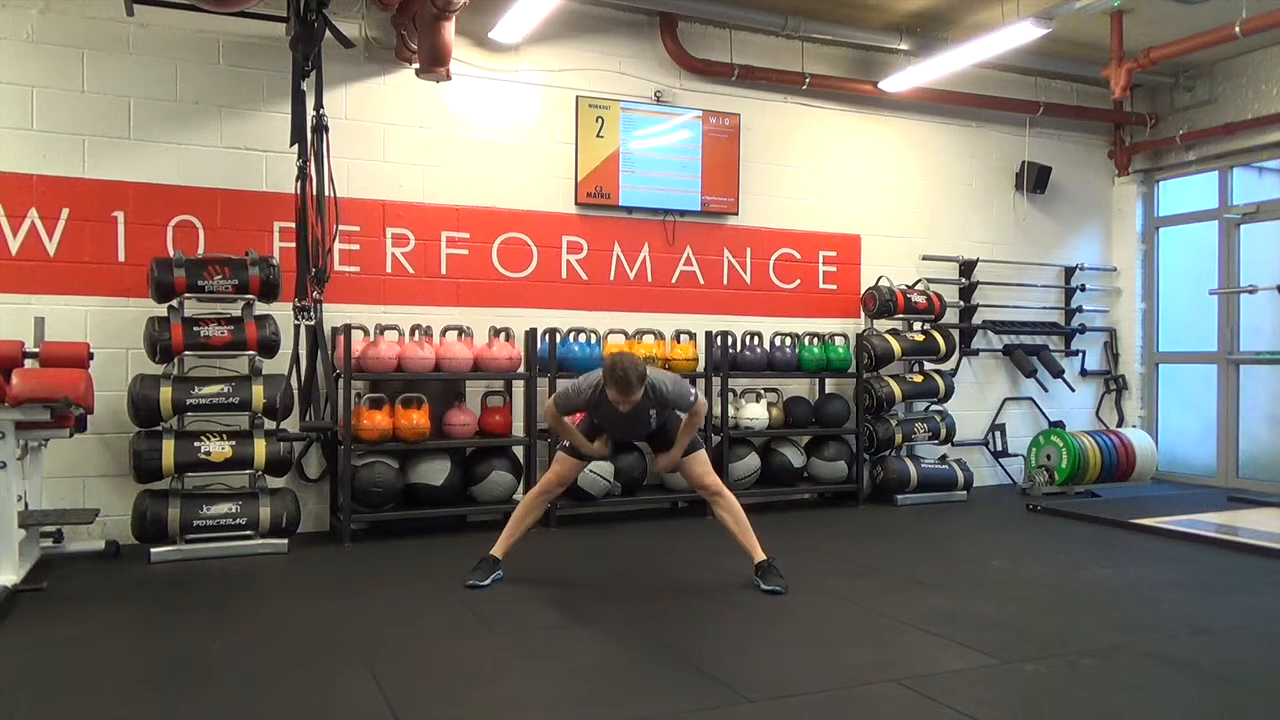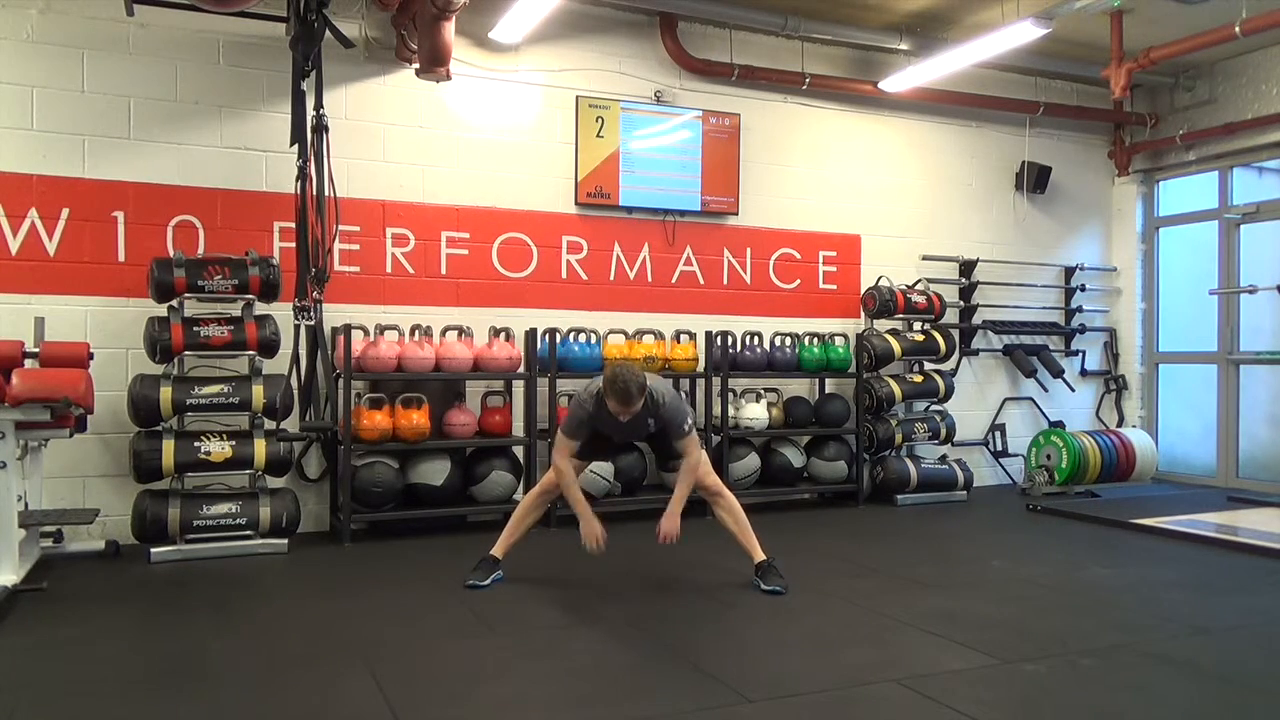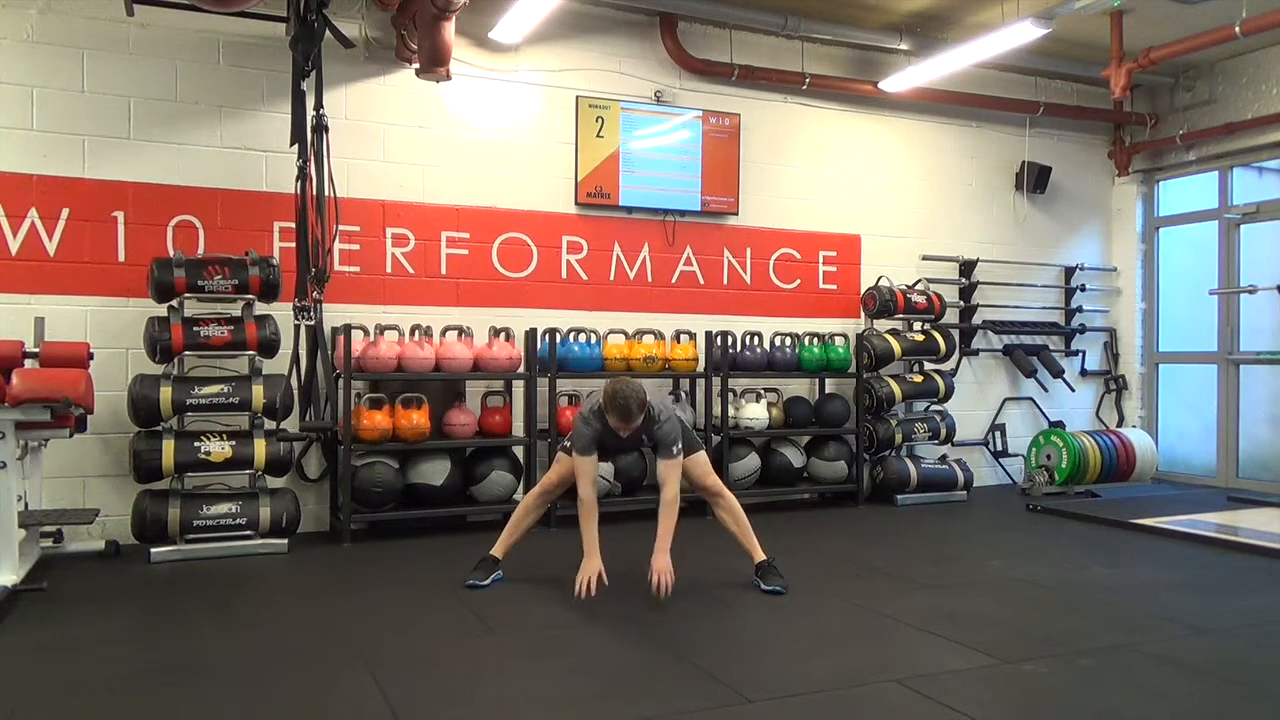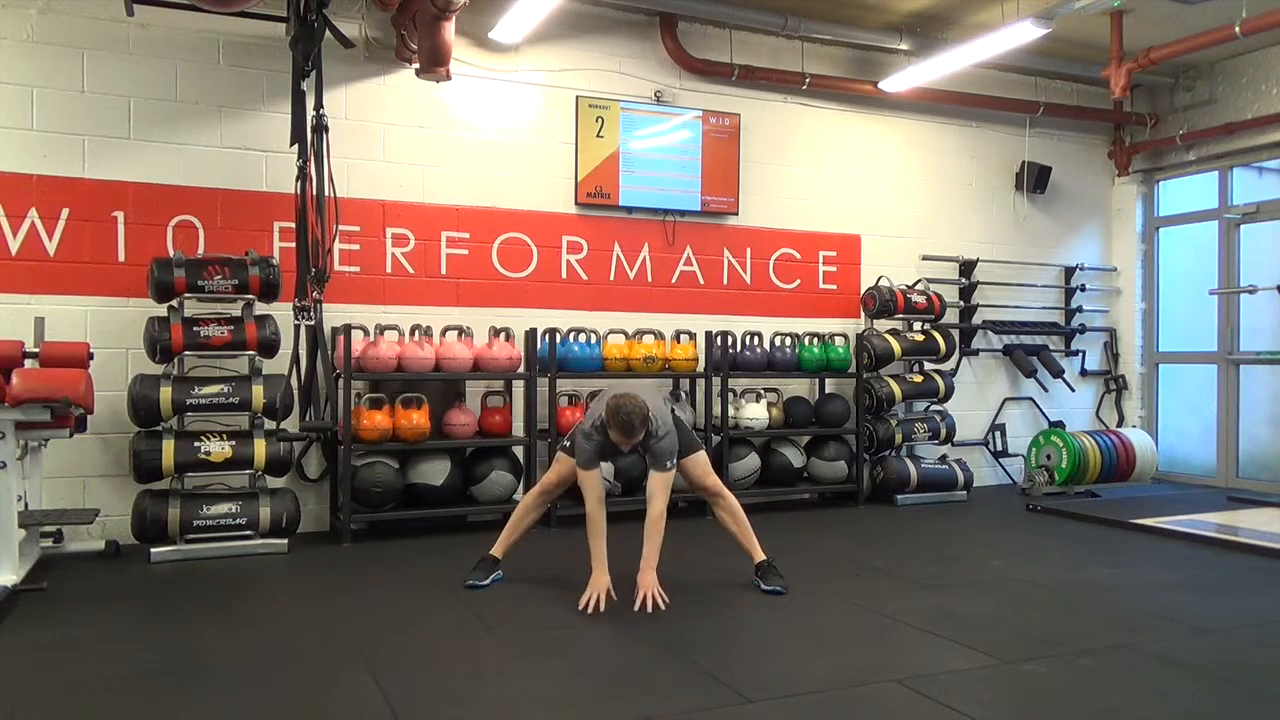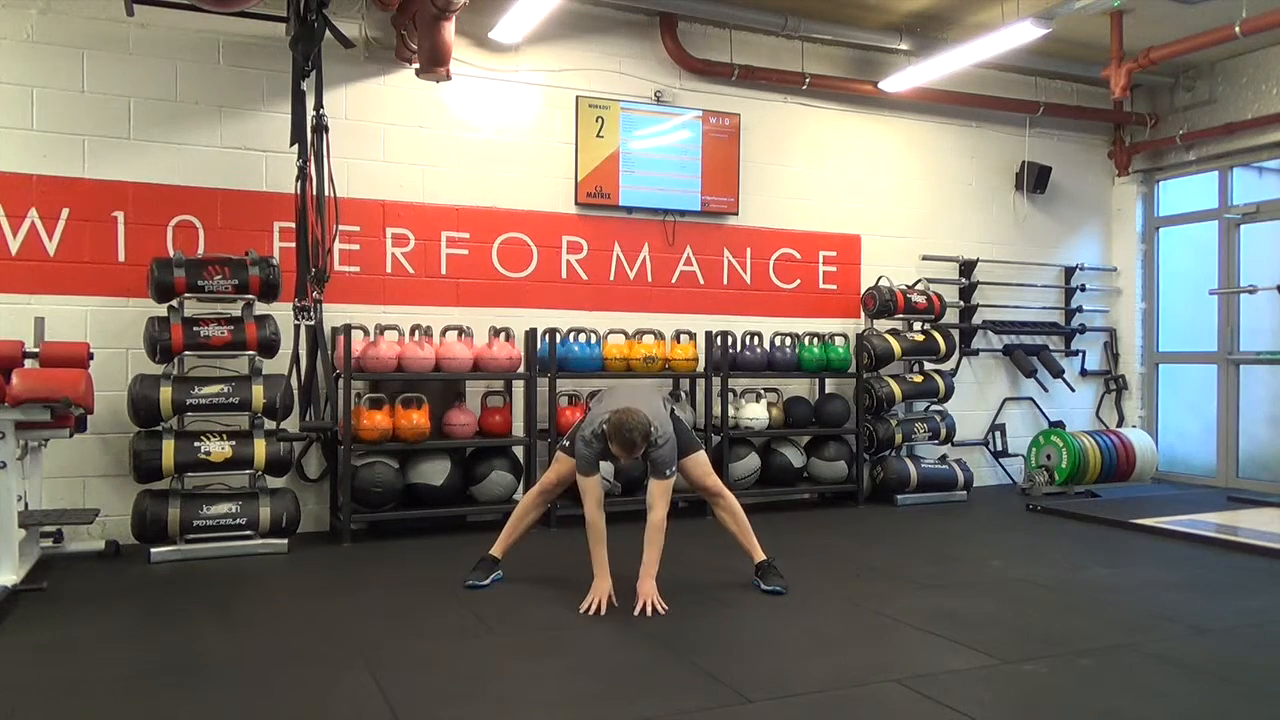
dt=0.2s
person 1, frame 1
left shoulder: (665, 387)
right shoulder: (585, 389)
left elbow: (699, 408)
right elbow: (551, 412)
left wrist: (675, 452)
right wrist: (585, 446)
left hip: (659, 425)
right hip: (602, 428)
left knee: (711, 486)
right knee: (549, 484)
left ankle: (762, 563)
right ankle: (493, 559)
person 1, frame 2
left shoulder: (666, 399)
right shoulder: (586, 400)
left elbow: (691, 456)
right elbow: (561, 460)
left wrist: (673, 512)
right wrist: (586, 517)
left hip: (657, 429)
right hip: (601, 429)
left knee: (711, 486)
right knee: (549, 485)
left ankle: (762, 564)
right ankle: (493, 559)
person 1, frame 3
left shoulder: (663, 417)
right shoulder: (589, 417)
left elbow: (670, 488)
right elbow: (586, 489)
left wrist: (662, 553)
right wrist: (591, 555)
left hip: (653, 431)
right hip: (602, 437)
left knee: (711, 486)
right knee: (549, 485)
left ankle: (762, 563)
right ankle: (493, 559)
person 1, frame 4
left shoulder: (662, 430)
right shoulder: (590, 430)
left elbow: (657, 505)
right elbow: (594, 505)
left wrist: (648, 571)
right wrist: (599, 572)
left hip: (661, 416)
right hip: (605, 425)
left knee: (711, 487)
right knee: (549, 485)
left ankle: (762, 564)
right ankle: (493, 559)
person 1, frame 5
left shoulder: (662, 437)
right shoulder: (590, 436)
left elbow: (657, 512)
right elbow: (593, 510)
left wrist: (648, 579)
right wrist: (601, 577)
left hip: (661, 412)
right hip: (603, 414)
left knee: (712, 487)
right knee: (549, 484)
left ankle: (763, 564)
right ankle: (492, 560)
